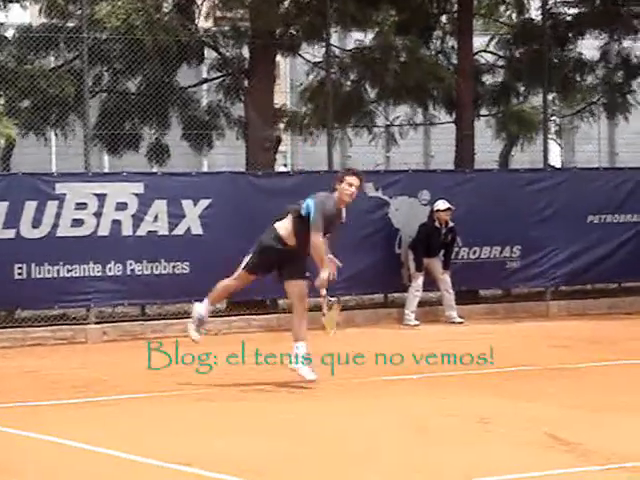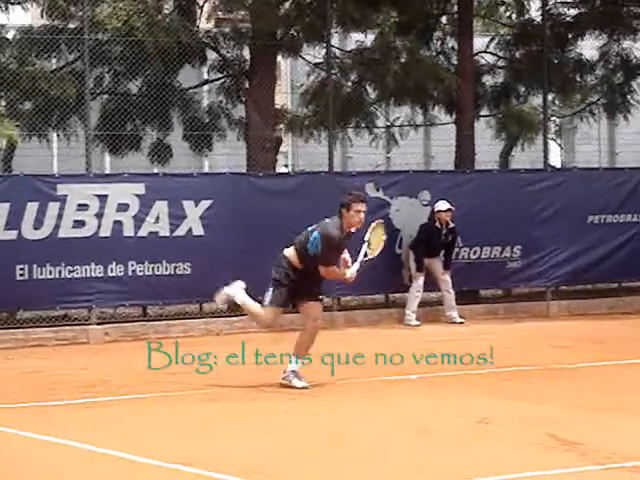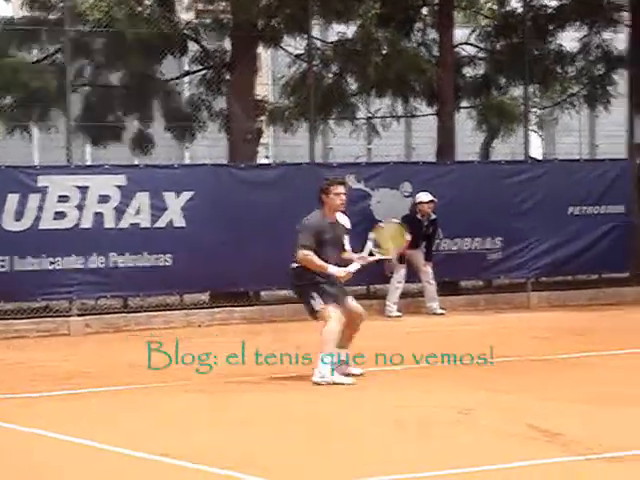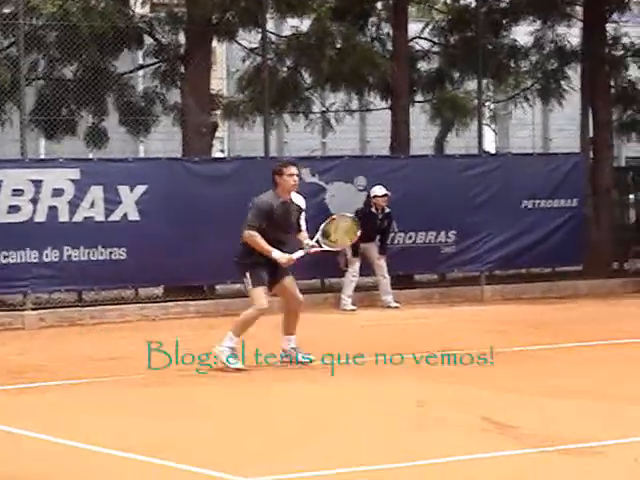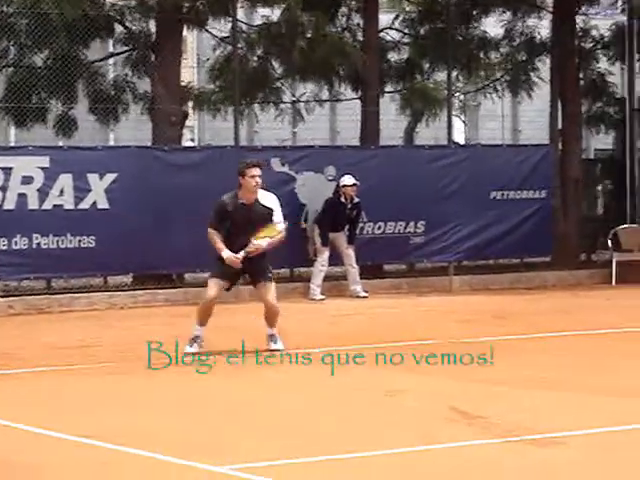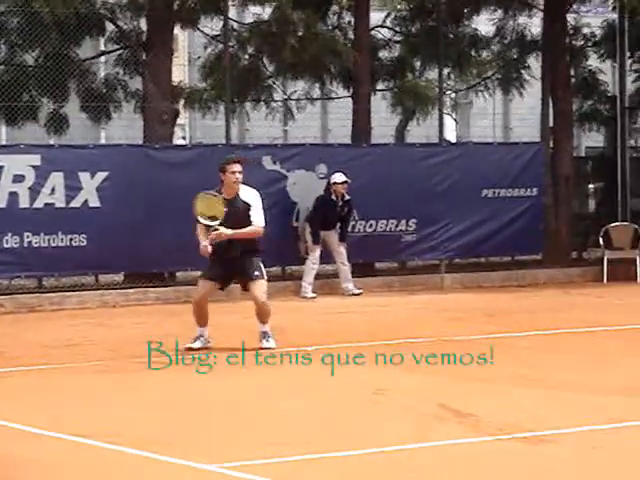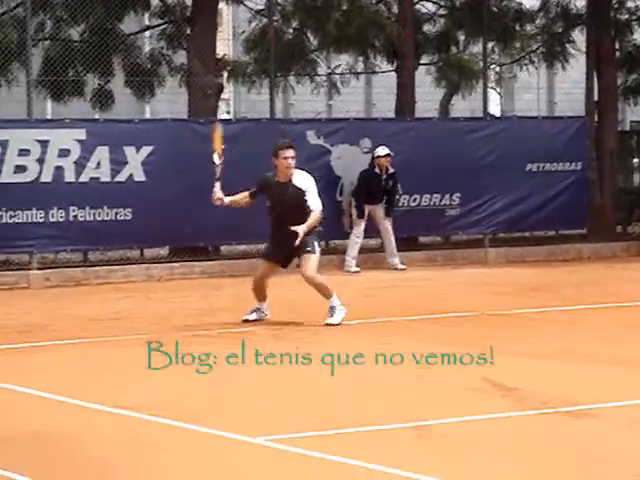
dt=0.3s
person 1, frame 1
left shoulder: (339, 212)
right shoulder: (325, 202)
right elbow: (315, 238)
left wrist: (325, 257)
right wrist: (322, 270)
left hip: (296, 253)
right hip: (275, 243)
left knee: (300, 303)
right knee: (236, 282)
left ankle: (299, 358)
right ankle: (202, 310)
person 1, frame 2
left shoulder: (347, 229)
right shoulder: (332, 232)
right elbow: (326, 270)
left wrist: (344, 257)
right wrist: (345, 275)
left hip: (308, 276)
right hip: (287, 270)
left knee: (313, 323)
right knee: (268, 321)
left ankle: (291, 371)
right ankle: (237, 293)
person 1, frame 3
left shoulder: (343, 221)
right shoulder: (312, 223)
left elbow: (343, 252)
right elbow: (303, 256)
left wrist: (356, 258)
right wrist: (331, 269)
left hip: (327, 279)
right hip: (308, 279)
left knee: (357, 314)
right knee: (335, 318)
left ankle: (339, 361)
right ankle: (324, 370)
person 1, frame 4
left shoulder: (299, 202)
right shoulder: (264, 203)
left elbow: (300, 231)
right elbow: (248, 234)
left wrist: (307, 241)
right wrist: (274, 253)
left hip: (278, 261)
right hip: (254, 259)
left knee: (296, 301)
right knee: (261, 305)
left ankle: (289, 348)
right ankle: (227, 348)
person 1, frame 5
left shoulder: (270, 200)
right shoulder: (226, 202)
left elbow: (280, 232)
right elbow: (212, 230)
left wrist: (266, 244)
right wrist: (225, 252)
left hip: (257, 257)
right hip: (230, 256)
left knee: (271, 304)
right knee: (210, 296)
left ankle: (272, 335)
right ankle: (197, 336)
person 1, frame 6
left shoulder: (251, 196)
left elbow: (259, 230)
right elbow: (202, 225)
left wrist: (230, 233)
right wrist: (204, 242)
left hip: (248, 255)
right hip: (221, 256)
left knee: (260, 298)
right knee: (199, 299)
left ankle: (265, 333)
right ankle: (203, 336)
person 1, frame 7
left shoulder: (305, 180)
right shoulder: (267, 181)
left elbow: (317, 211)
right elbow: (249, 197)
left wrist: (305, 227)
right wrist: (226, 200)
left hip: (305, 232)
right hip: (279, 235)
left knee: (310, 274)
right knee: (258, 279)
left ankle: (336, 306)
right ankle: (261, 309)
person 2, frame 1
left shoulder: (451, 229)
right shoulder: (426, 227)
left elbow: (449, 249)
right elbow: (419, 248)
left wrist: (446, 267)
right wrist: (419, 269)
left hip: (434, 257)
right hip: (417, 255)
left knee: (446, 282)
right knee: (417, 284)
left ankle: (452, 315)
right ankle: (408, 317)
person 2, frame 2
left shoulder: (452, 229)
right shoulder: (427, 228)
left elbow: (449, 250)
right elbow: (419, 249)
left wrist: (447, 267)
right wrist: (419, 269)
left hip: (435, 257)
right hip: (417, 256)
left knee: (446, 282)
right knee: (418, 284)
left ankle: (453, 315)
right ankle: (409, 317)
person 2, frame 3
left shoulder: (433, 220)
right shoulder: (408, 219)
left elbow: (430, 241)
left wrist: (428, 259)
right wrist: (401, 260)
left hip: (416, 248)
left knee: (428, 273)
right knee: (399, 275)
left ankle: (433, 306)
right ankle: (390, 309)
person 2, frame 4
left shoulder: (387, 215)
right shoulder: (363, 213)
left elbow: (384, 235)
left wrist: (382, 252)
right wrist: (355, 254)
left hip: (371, 242)
right hip: (354, 241)
left knee: (382, 267)
right knee: (354, 269)
left ankle: (388, 300)
right ankle: (345, 302)
person 2, frame 5
left shoulder: (356, 204)
right shoulder: (332, 202)
left elbow: (353, 224)
right elbow: (324, 223)
left wrist: (351, 242)
right wrist: (324, 243)
left hip: (340, 232)
right hip: (322, 230)
left knee: (350, 257)
right knee: (322, 258)
left ankle: (357, 290)
right ankle: (314, 292)
person 2, frame 6
left shoulder: (347, 201)
right shoulder: (323, 200)
left elbow: (345, 221)
right elbow: (315, 221)
left wrist: (342, 239)
right wrist: (316, 241)
left hip: (331, 230)
right hip: (315, 229)
left knee: (342, 256)
right knee: (314, 257)
left ankle: (349, 287)
right ankle: (306, 290)
person 2, frame 7
left shoulder: (392, 175)
right shoulder: (367, 174)
left elbow: (392, 195)
right elbow: (359, 194)
left wrist: (388, 212)
right wrist: (360, 214)
left hip: (378, 204)
right hip: (362, 203)
left knee: (388, 230)
right knee: (358, 231)
left ankle: (394, 262)
right ankle: (349, 264)
